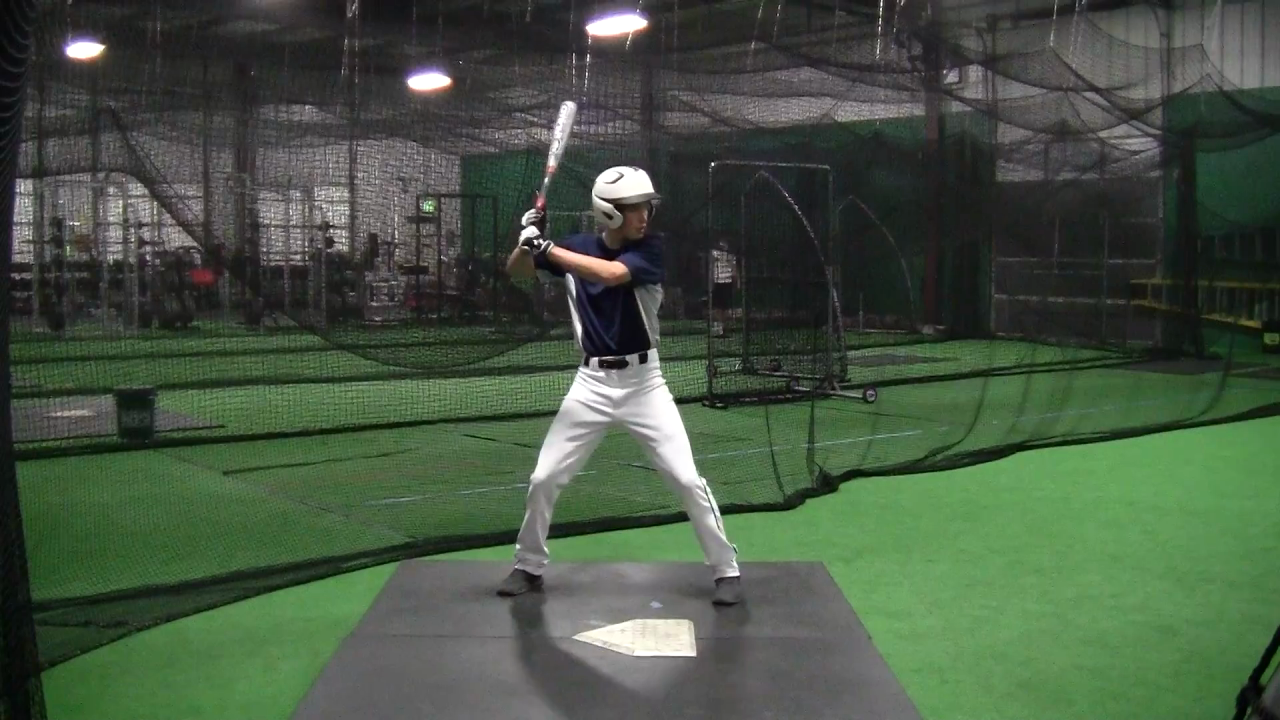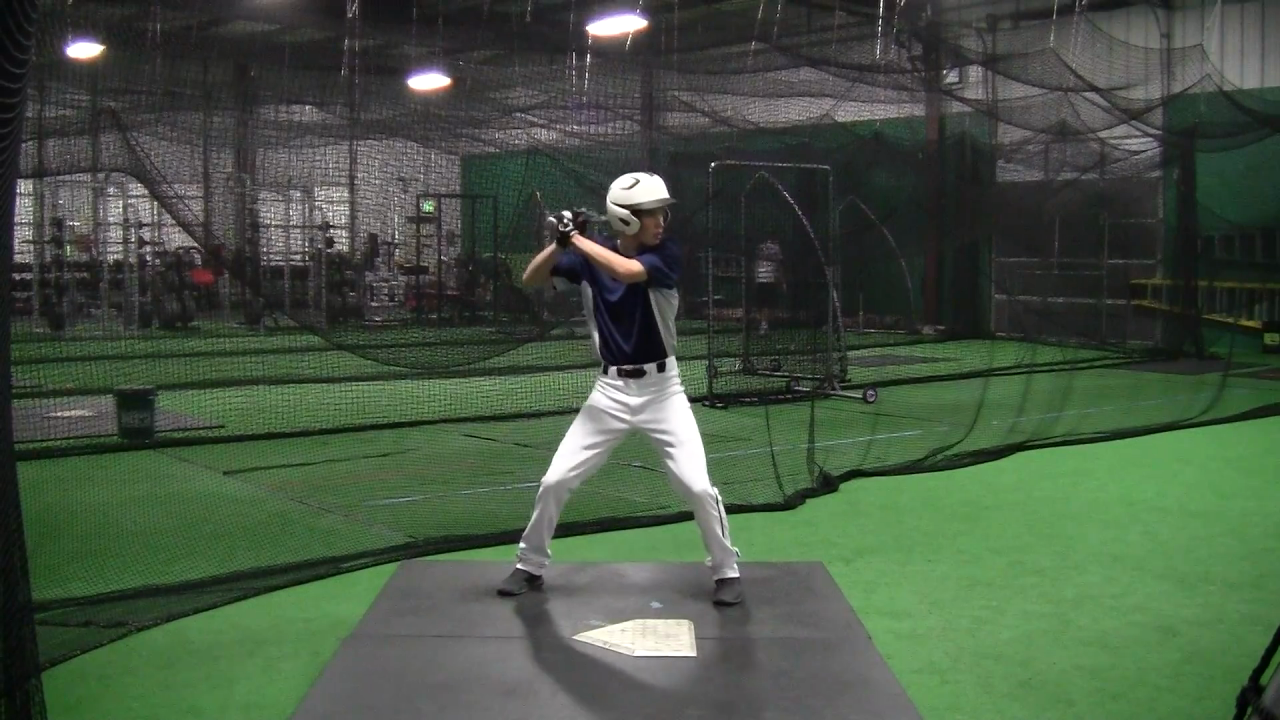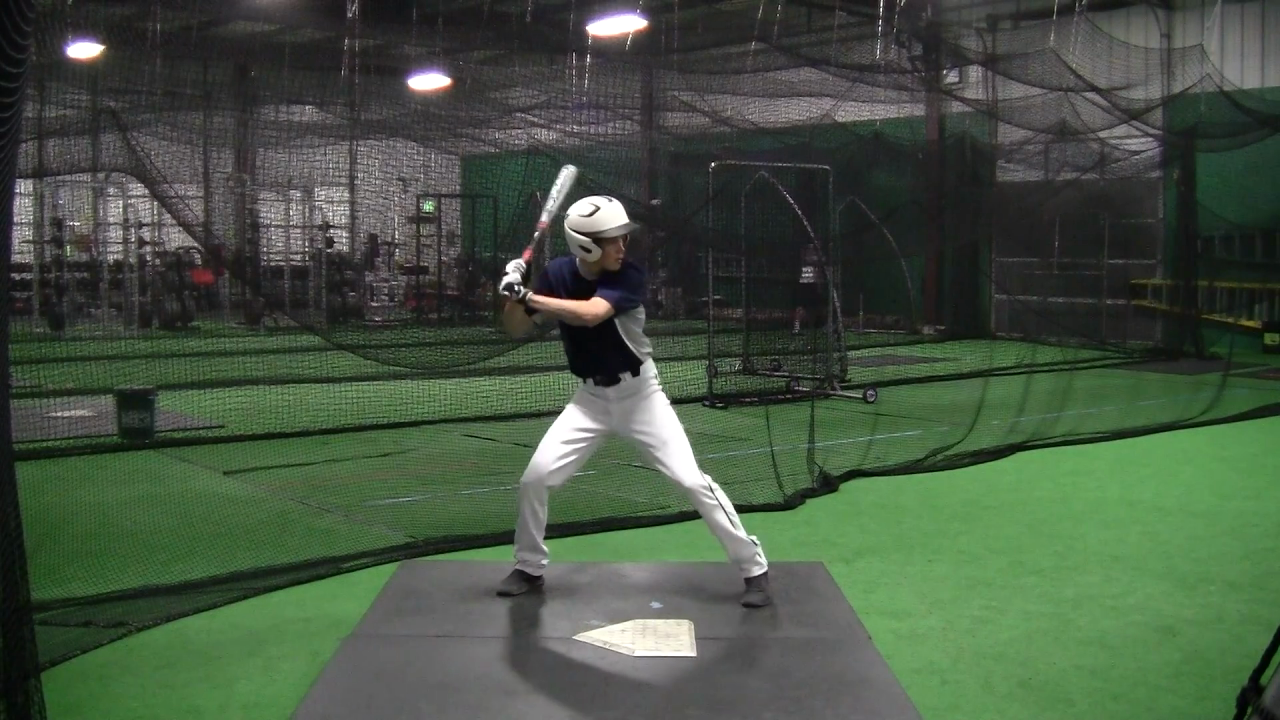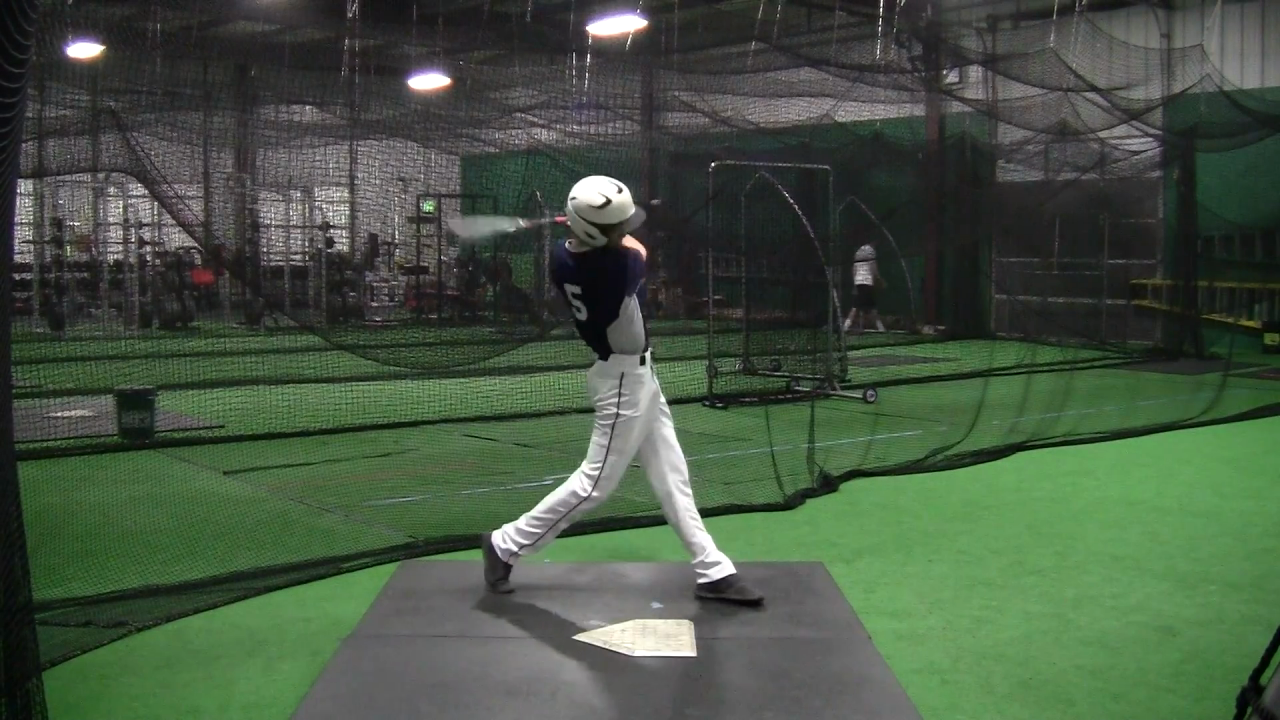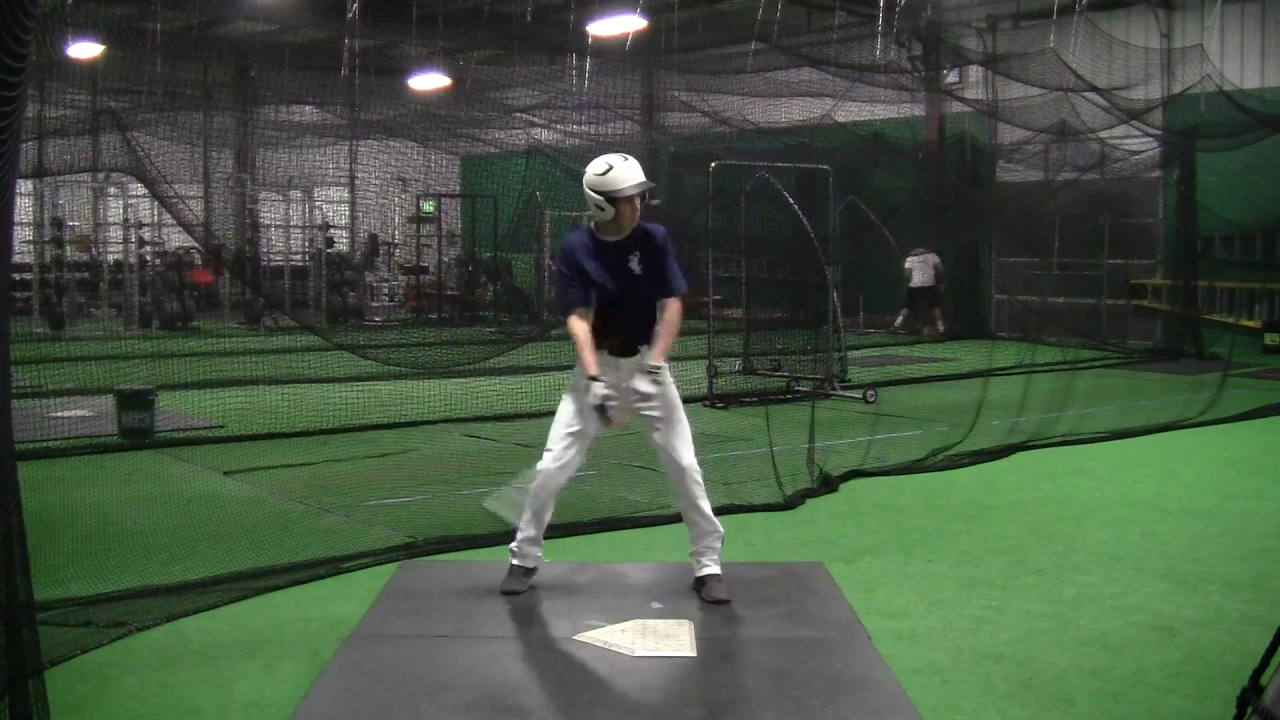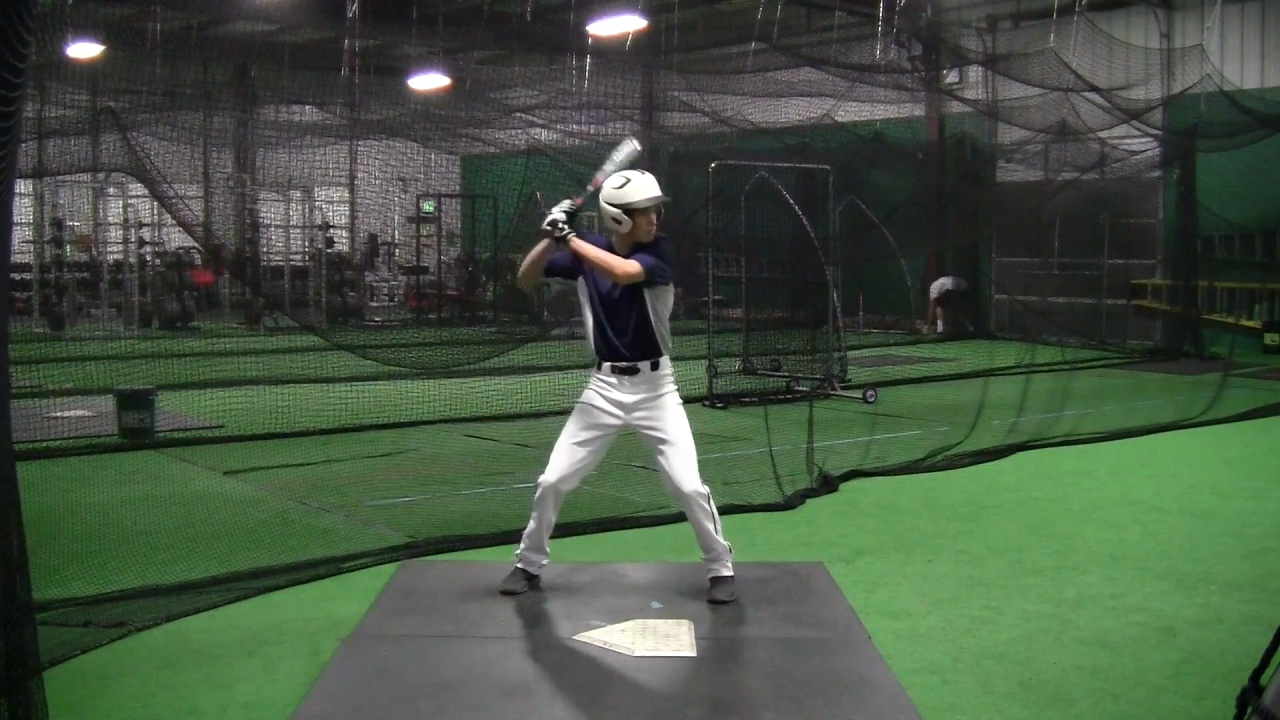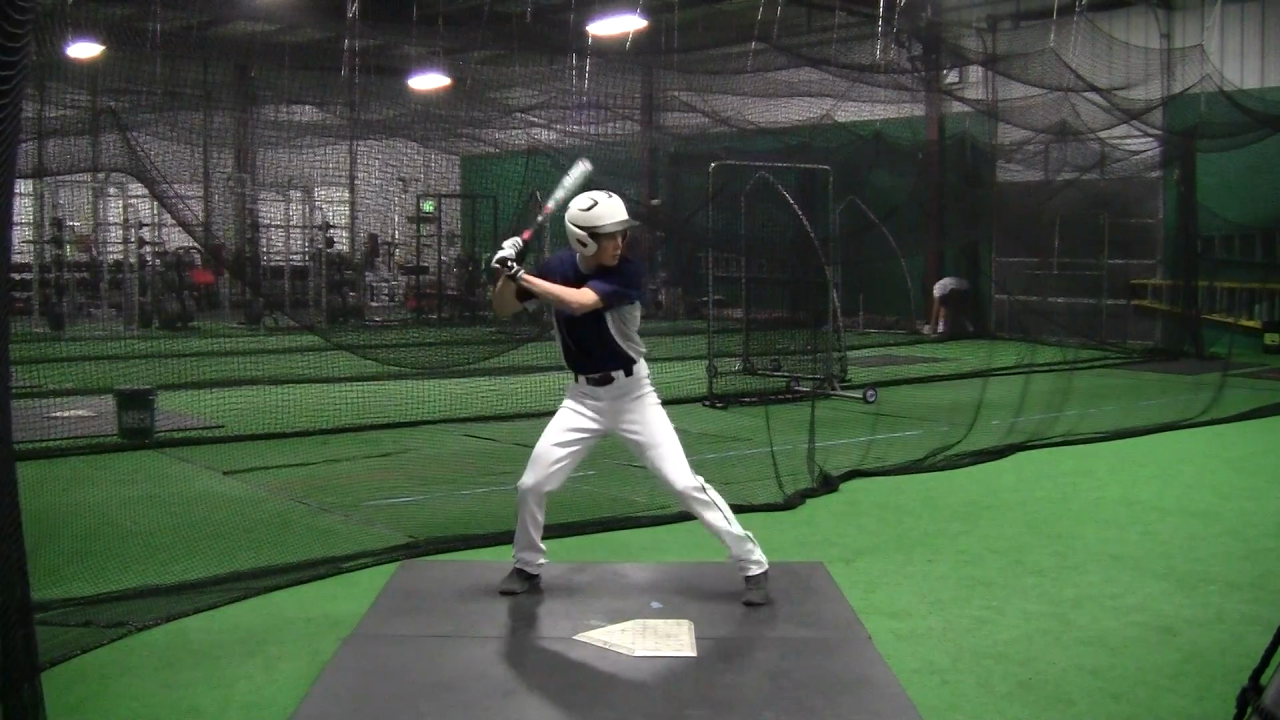
dt=0.7s
person 1, frame 1
left shoulder: (651, 249)
right shoulder: (578, 246)
left elbow: (610, 273)
right elbow: (515, 271)
left wrist: (545, 246)
right wrist: (527, 237)
left hip: (642, 381)
right hip: (591, 382)
left knee: (687, 480)
right knee: (544, 478)
left ankle: (726, 569)
right ankle: (529, 565)
person 1, frame 2
left shoulder: (667, 254)
right shoulder: (589, 255)
left elbow: (626, 270)
right elbow: (531, 281)
left wrist: (573, 238)
right wrist: (560, 242)
left hip: (661, 389)
right hip: (610, 390)
left knee: (698, 487)
right knee: (556, 481)
left ankle: (726, 571)
right ankle: (530, 565)
person 1, frame 3
left shoulder: (630, 276)
right shoulder: (556, 273)
left elbow: (591, 314)
right elbow: (516, 329)
left wrist: (529, 298)
right wrist: (513, 294)
left hip: (639, 392)
right hip: (590, 396)
left knee: (691, 479)
right knee: (535, 477)
left ankle: (754, 567)
right ankle: (529, 566)
person 1, frame 4
left shoulder: (562, 256)
right shoulder: (613, 267)
right elbow: (636, 252)
right wrist: (626, 241)
left hip: (634, 374)
right hip: (624, 381)
left knee: (672, 475)
right knee: (594, 484)
left ankle: (713, 572)
right ankle: (504, 545)
person 1, frame 5
left shoulder: (654, 238)
right shoulder: (576, 247)
left elbow: (672, 305)
right elbow: (577, 318)
left wrist: (656, 364)
right wrist: (593, 377)
left hip: (646, 366)
right hip: (595, 369)
left knee: (684, 466)
right knee: (552, 469)
left ankle: (708, 565)
right ankle: (524, 559)
person 1, frame 6
left shoulder: (659, 251)
right shoulder: (589, 248)
left elbow: (623, 272)
right elbow: (526, 279)
left wrist: (568, 238)
right wrist: (551, 239)
left hip: (654, 386)
right hip: (604, 386)
left knee: (688, 486)
right knee: (553, 481)
left ankle: (720, 568)
right ankle: (529, 564)
person 1, frame 7
left shoulder: (626, 273)
right shoulder: (555, 267)
left elbow: (578, 303)
right elbow: (503, 309)
left wrist: (521, 276)
right wrist: (505, 272)
left hip: (631, 392)
right hip: (583, 395)
left knee: (685, 483)
right knee: (532, 483)
left ankle: (753, 565)
right ankle: (527, 565)
